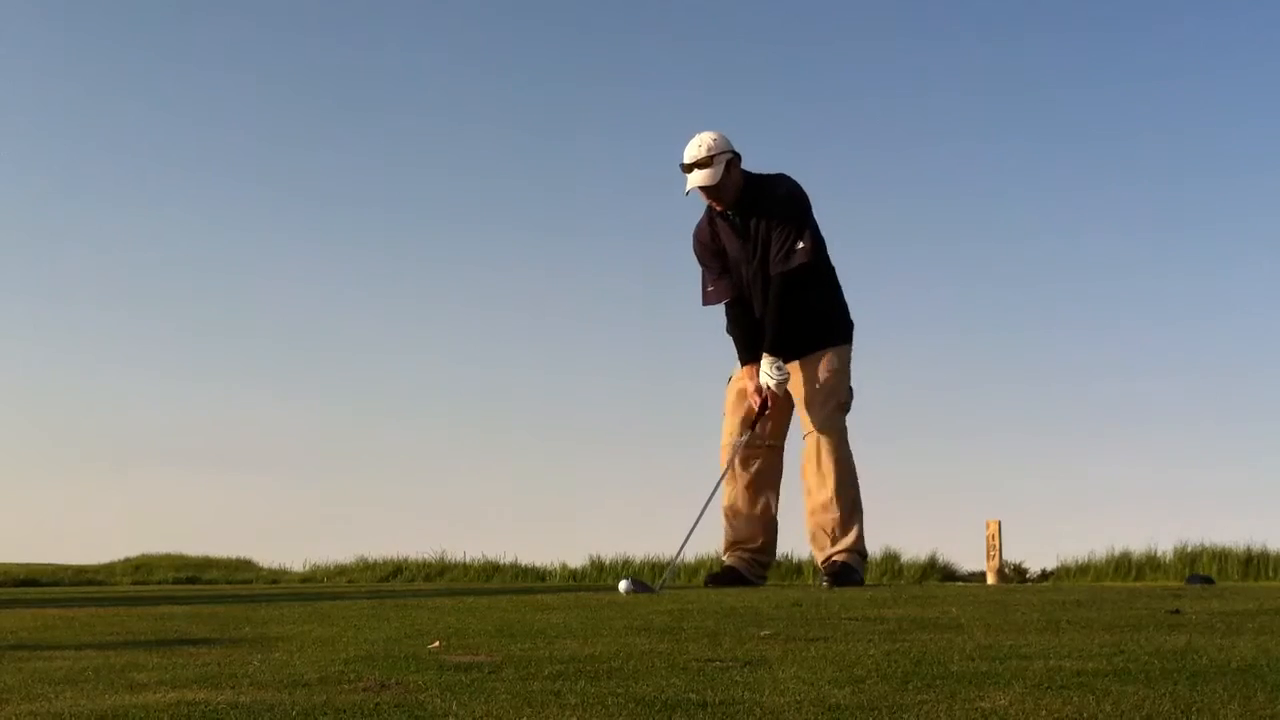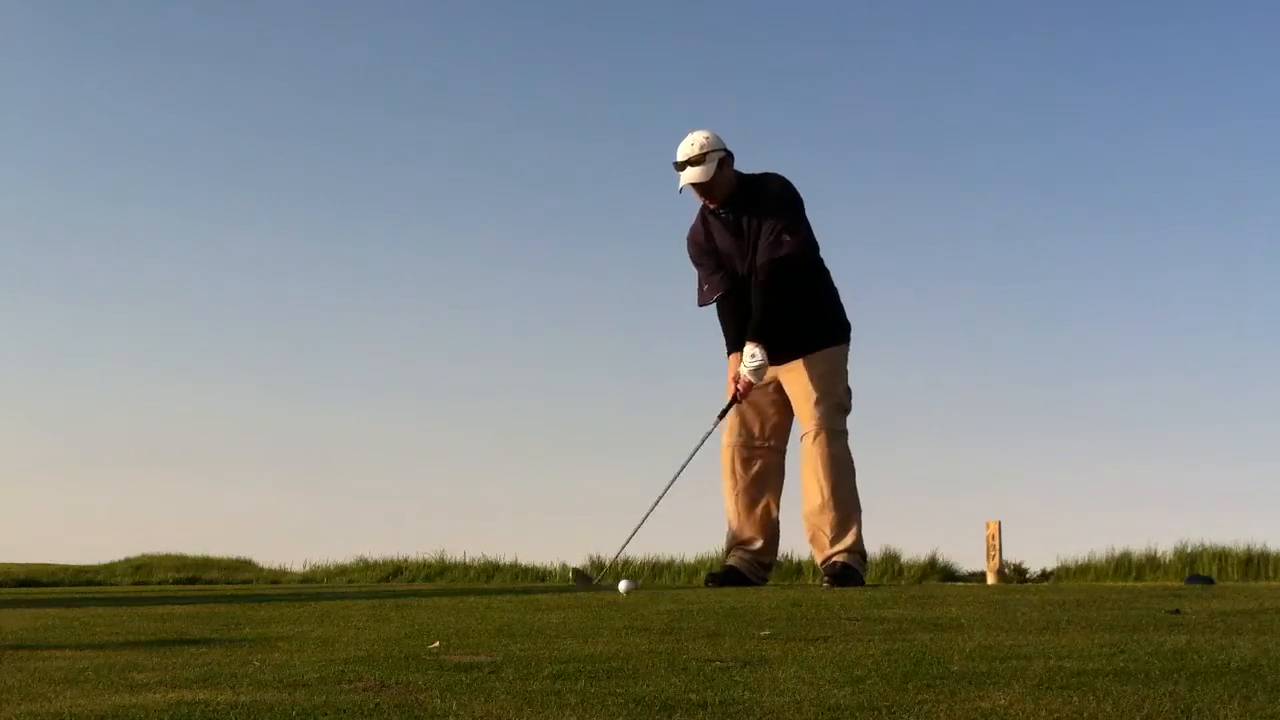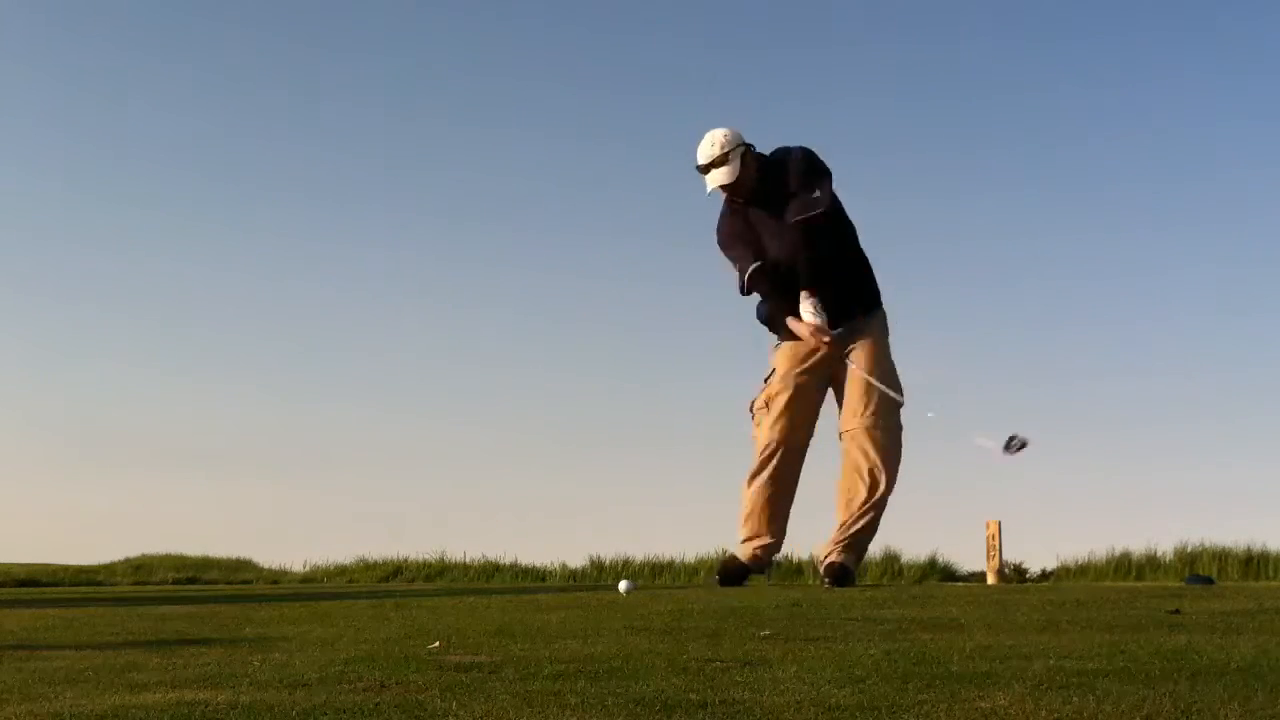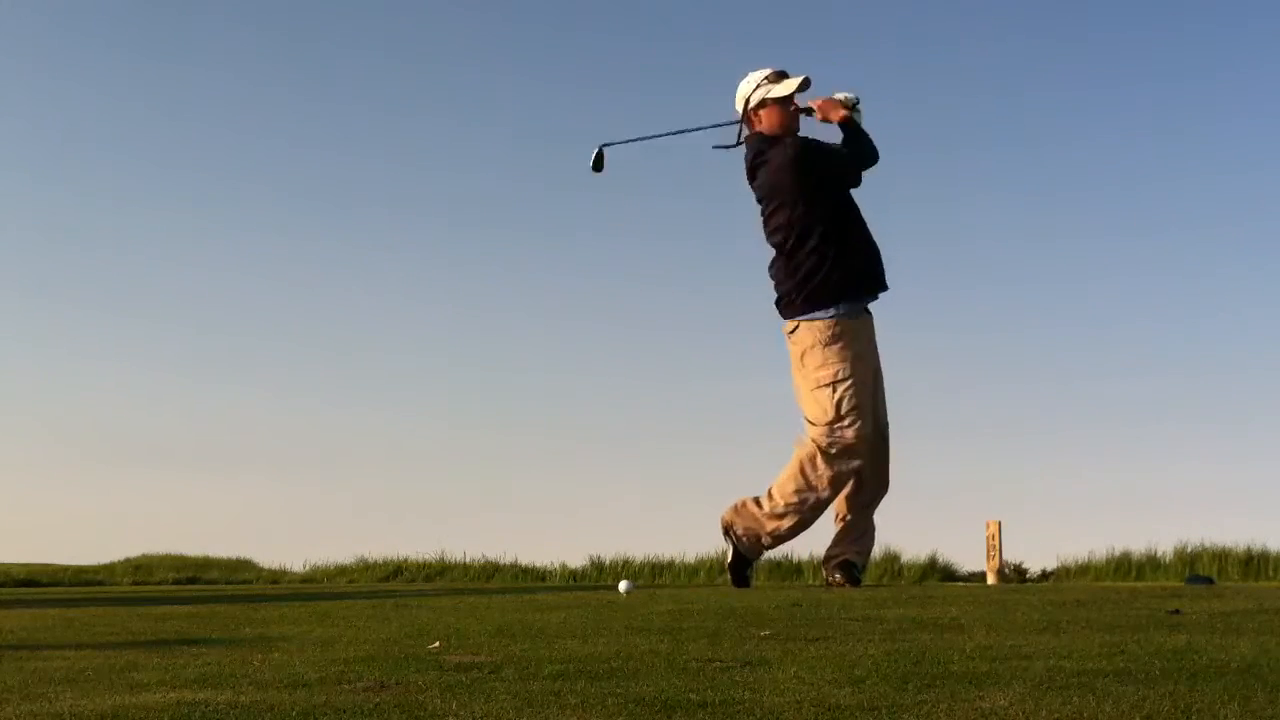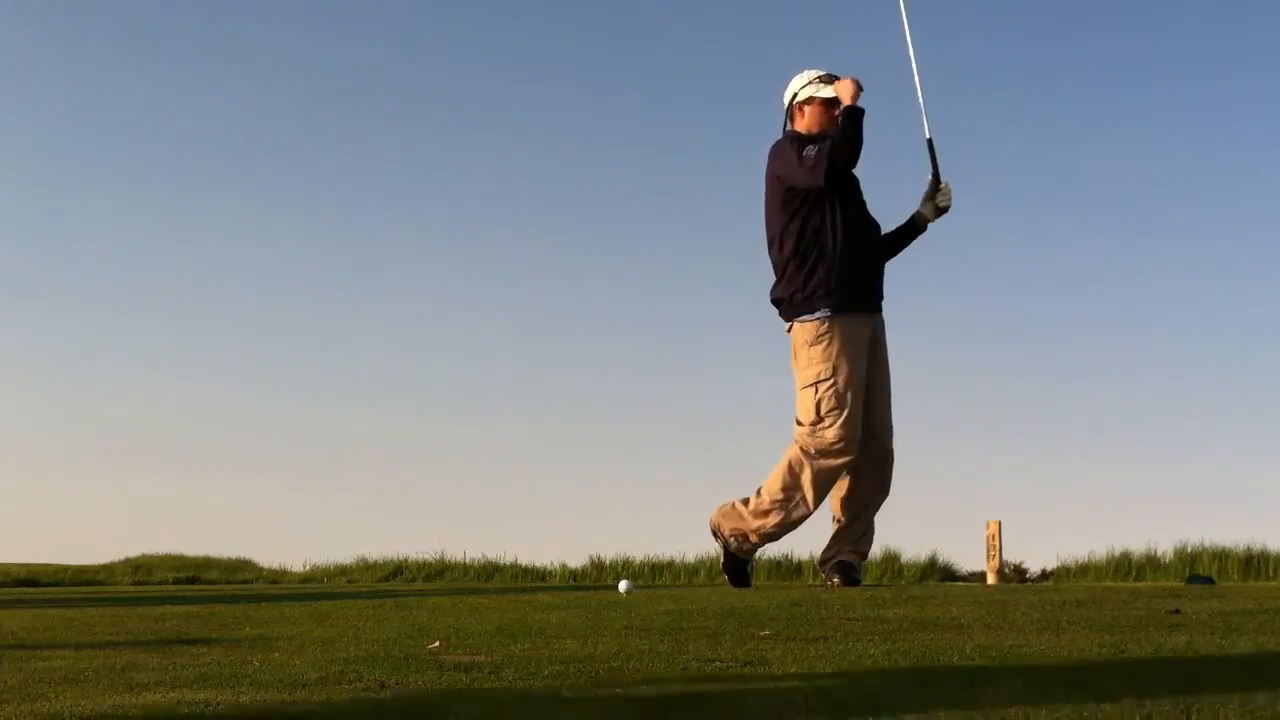
dt=1s
person 1, frame 1
left shoulder: (782, 196)
right shoulder: (707, 233)
left elbow: (789, 279)
right elbow: (733, 303)
left wrist: (773, 356)
right wrist: (749, 365)
left hip: (818, 340)
right hip: (757, 350)
left knee: (824, 436)
right knee: (742, 446)
left ankle: (842, 558)
right ankle: (746, 559)
person 1, frame 2
left shoulder: (775, 194)
right shoulder: (700, 233)
left elbow: (772, 271)
right elbow: (726, 296)
left wrist: (756, 345)
right wrist: (741, 351)
left hip: (814, 341)
right hip: (755, 350)
left knee: (822, 437)
right knee: (743, 447)
left ankle: (842, 557)
right ankle: (749, 557)
person 1, frame 3
left shoulder: (797, 166)
right shoulder: (732, 220)
left elbow: (815, 224)
right elbow: (759, 278)
left wrist: (802, 273)
right wrist: (796, 311)
left hip: (860, 321)
right hip: (801, 334)
left knee: (874, 436)
right knee: (777, 440)
left ankle: (841, 555)
right ankle: (751, 551)
person 1, frame 4
left shoulder: (772, 163)
right shoulder: (793, 155)
left elbow: (843, 168)
right elbow: (858, 161)
left wrist: (842, 115)
right wrist: (844, 120)
left hip: (847, 314)
right hip: (823, 318)
left knee: (870, 440)
right knee: (840, 437)
left ankle: (847, 557)
right ankle: (750, 530)
person 1, frame 5
left shoulder: (834, 178)
right shoulder: (789, 154)
left elbow: (872, 250)
right elbow: (840, 159)
left wrist: (924, 216)
right wrist: (854, 105)
left hip: (864, 317)
right hip: (823, 319)
left knee: (874, 446)
right knee: (829, 440)
left ankle: (846, 558)
right ankle: (740, 530)
